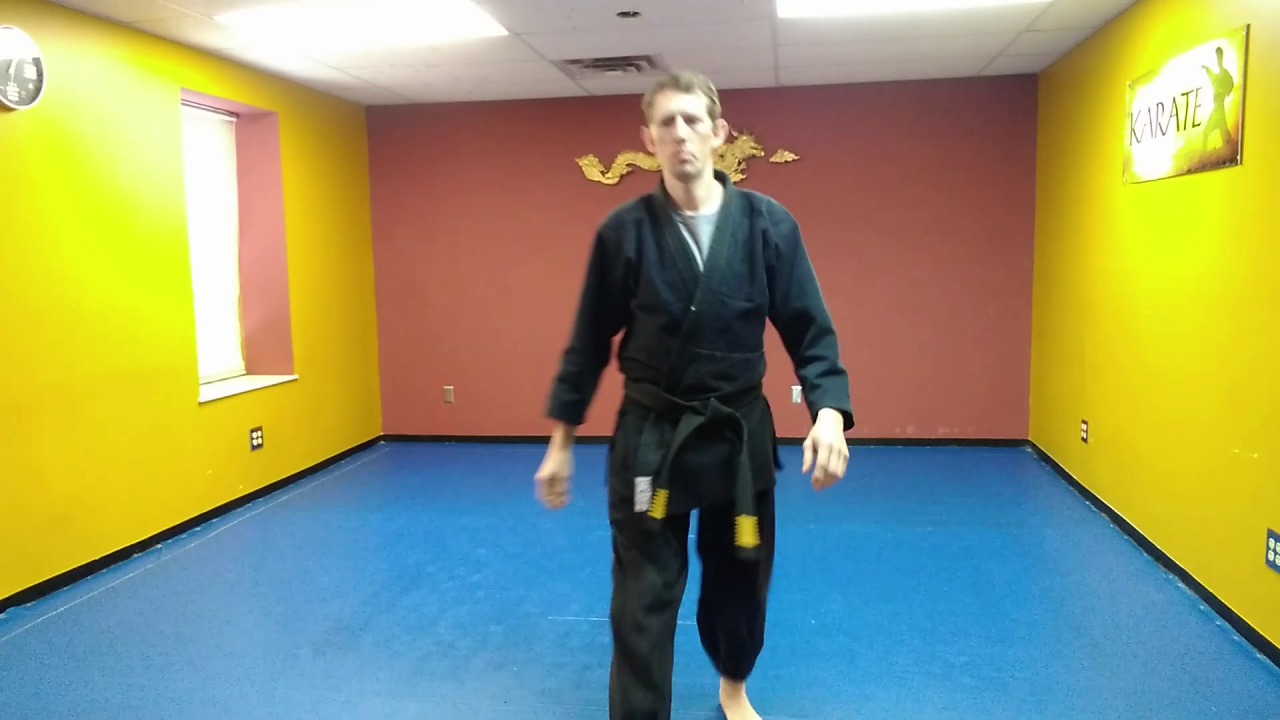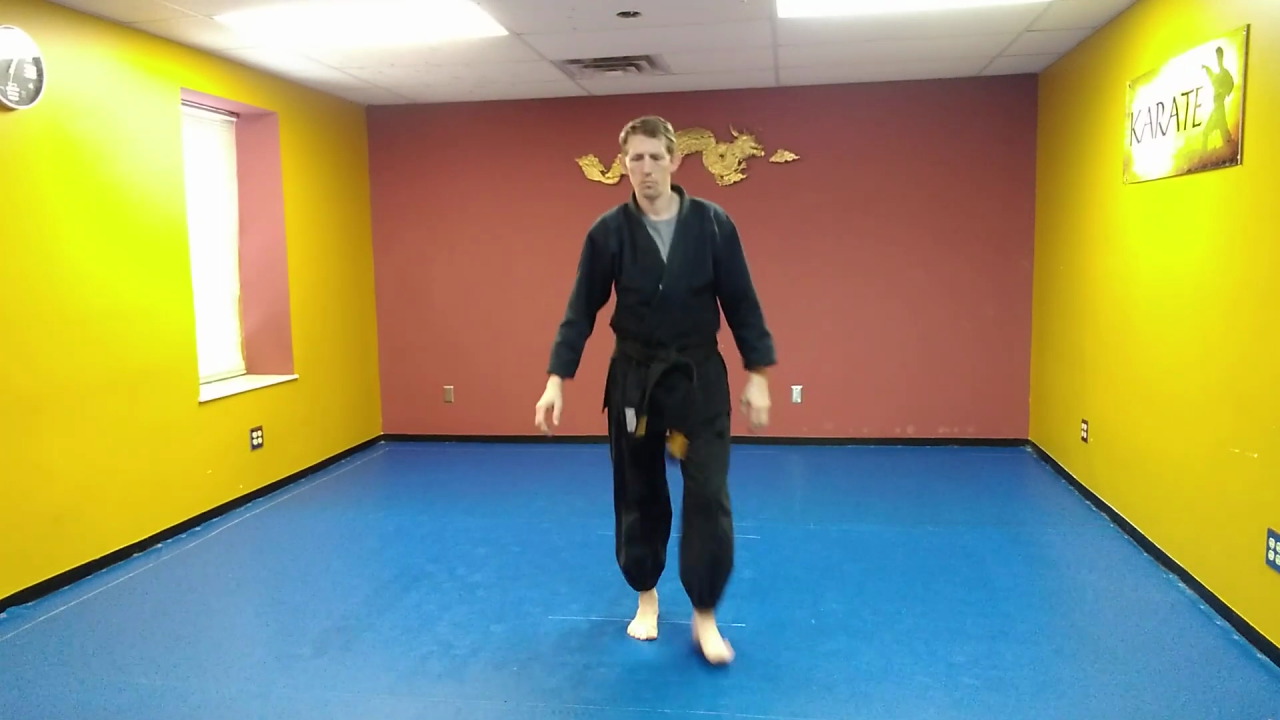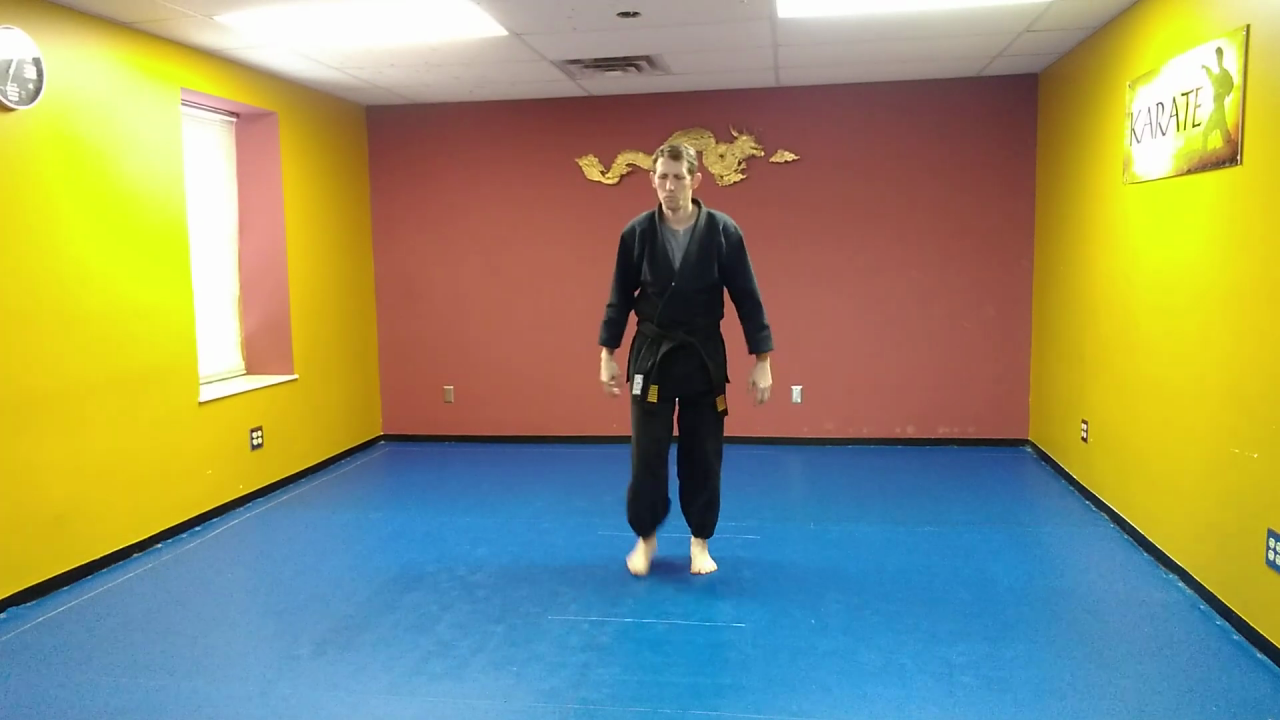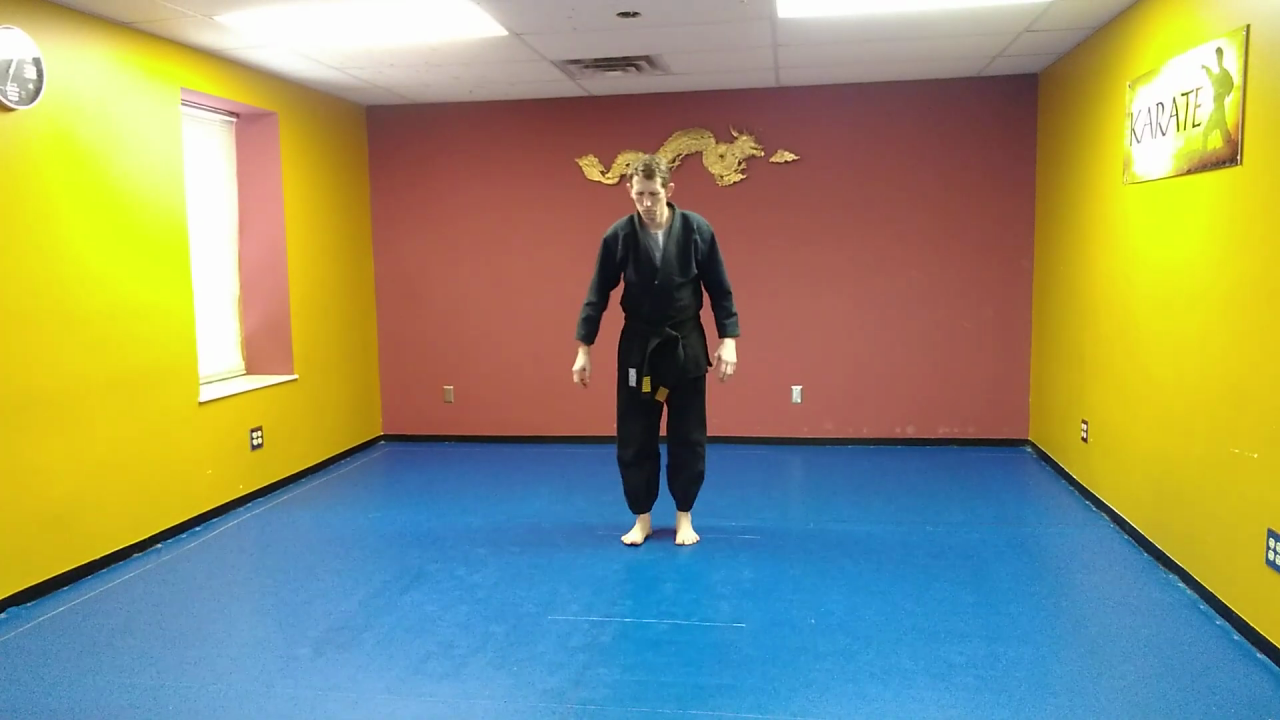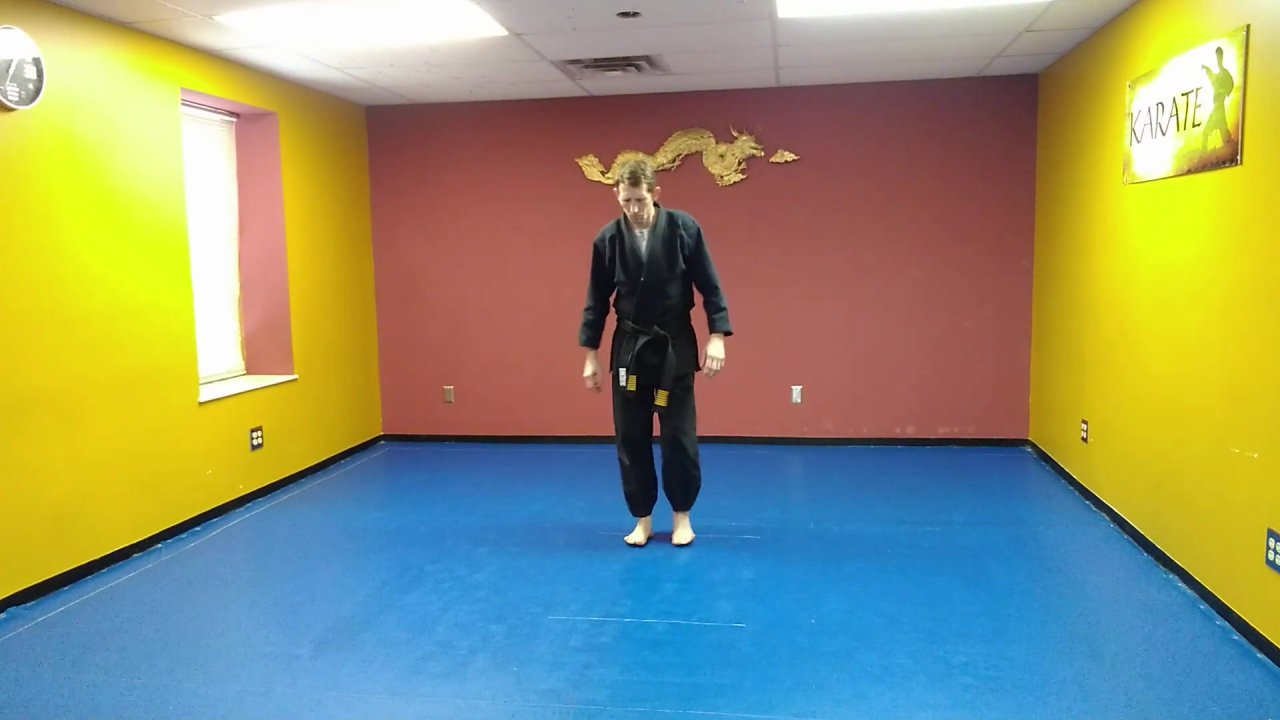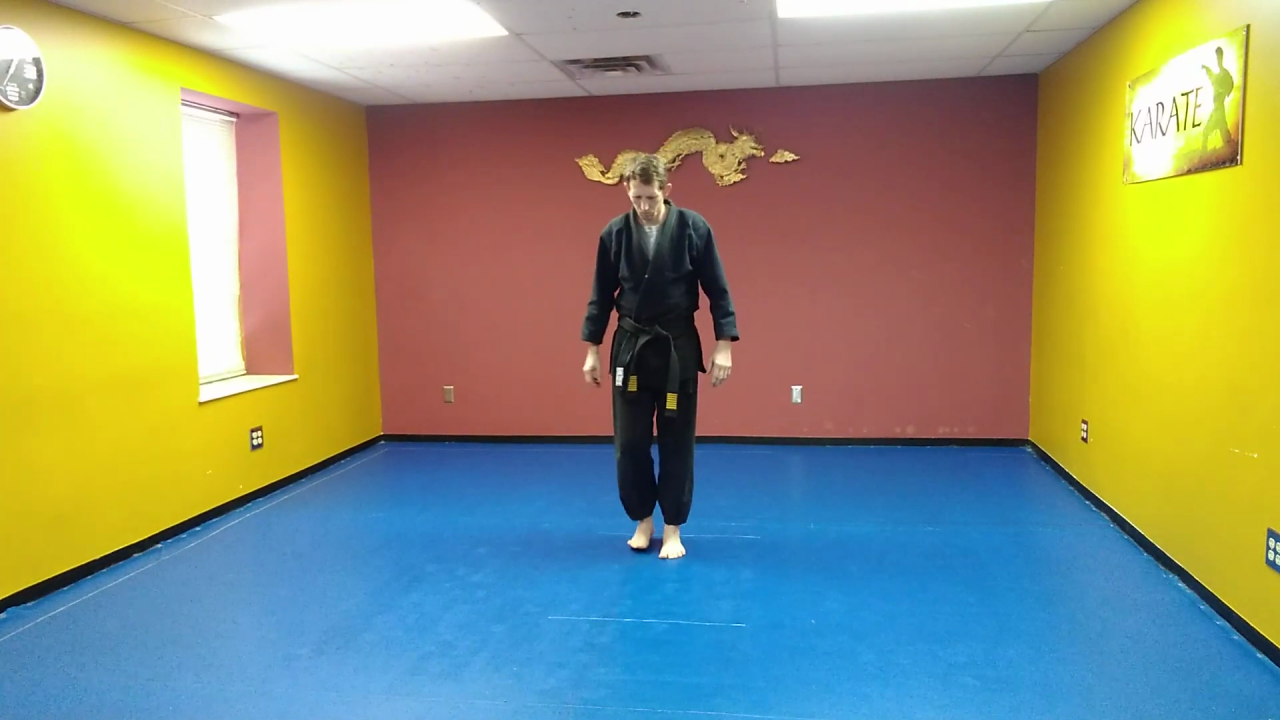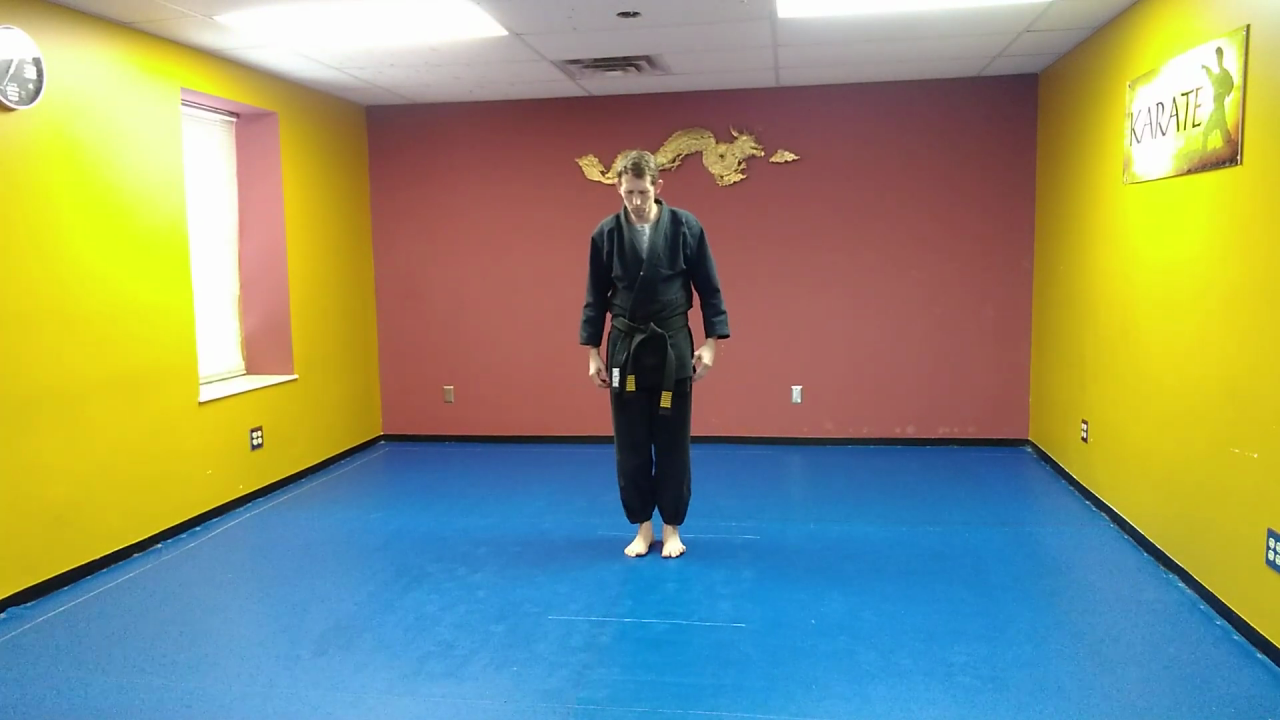
dt=0.7s
person 1, frame 1
left shoulder: (767, 223)
right shoulder: (623, 232)
left elbow: (809, 330)
right elbow: (590, 341)
left wrist: (828, 412)
right wrist: (561, 441)
left hip: (739, 433)
right hip: (651, 435)
left knee: (739, 588)
right knee: (643, 605)
person 1, frame 2
left shoulder: (713, 223)
right shoulder: (609, 231)
left elbow: (742, 304)
right elbow: (581, 311)
left wrist: (758, 374)
right wrist: (557, 382)
left hip: (699, 374)
right hip: (635, 376)
left knee: (708, 498)
right knee: (638, 495)
left ankle: (705, 614)
right ankle: (647, 597)
person 1, frame 3
left shoulder: (723, 232)
right shoulder: (637, 233)
left elbow: (747, 299)
right elbow: (620, 299)
left wrist: (761, 361)
right wrist: (608, 355)
left hip: (703, 355)
right hip: (651, 353)
left knee: (702, 456)
right knee: (647, 454)
left ankle: (700, 543)
right ankle: (645, 539)
person 1, frame 4
left shoulder: (697, 229)
right shoulder: (618, 235)
left elbow: (719, 289)
right elbow: (598, 295)
left wrist: (728, 341)
right wrist: (584, 349)
left hip: (686, 343)
right hip: (639, 345)
left knee: (688, 437)
right knee: (635, 438)
left ankle: (684, 516)
right ankle: (642, 518)
person 1, frame 5
left shoulder: (684, 228)
right shoulder: (607, 238)
left elbow: (709, 286)
right elbow: (596, 301)
left wrist: (716, 337)
right wrist: (591, 356)
left hip: (675, 344)
right hip: (629, 346)
left knee: (680, 436)
right knee: (631, 439)
left ankle: (682, 514)
right ankle: (643, 519)
person 1, frame 6
left shoulder: (694, 228)
right shoulder: (615, 232)
left elbow: (717, 289)
right elbow: (602, 294)
left wrist: (723, 345)
right wrist: (592, 348)
left hip: (678, 347)
right hip: (631, 346)
left knee: (677, 443)
right knee: (630, 443)
left ankle: (672, 529)
right ankle: (642, 521)
person 1, frame 7
left shoulder: (685, 226)
right shoulder: (606, 233)
left elbow: (708, 288)
right elbow: (596, 296)
left wrist: (710, 342)
right wrist: (593, 352)
left hip: (673, 345)
right hip: (626, 345)
left knee: (673, 443)
right knee: (631, 444)
left ankle: (671, 528)
right ankle: (643, 526)
